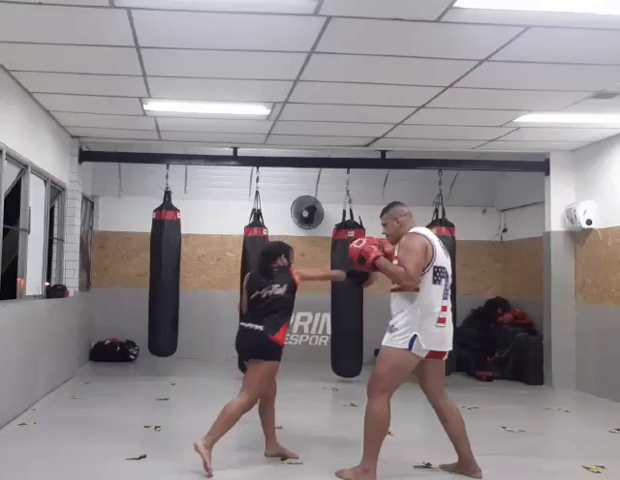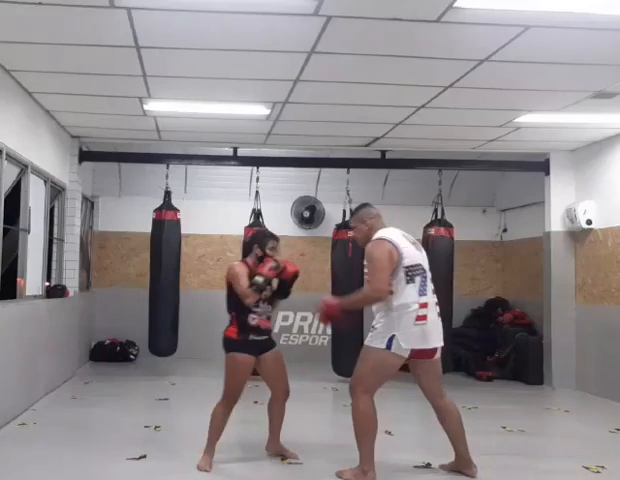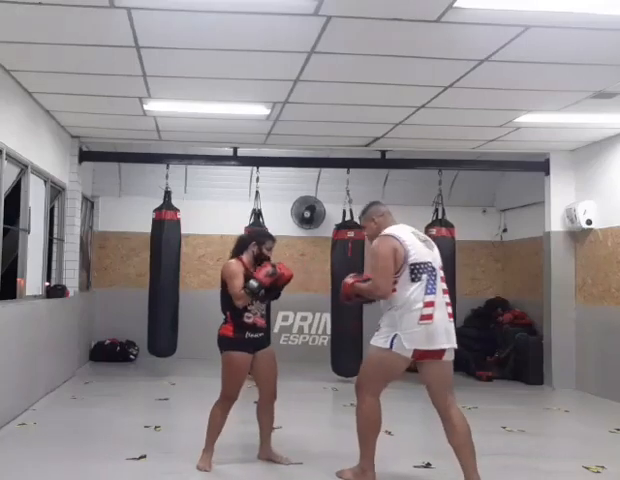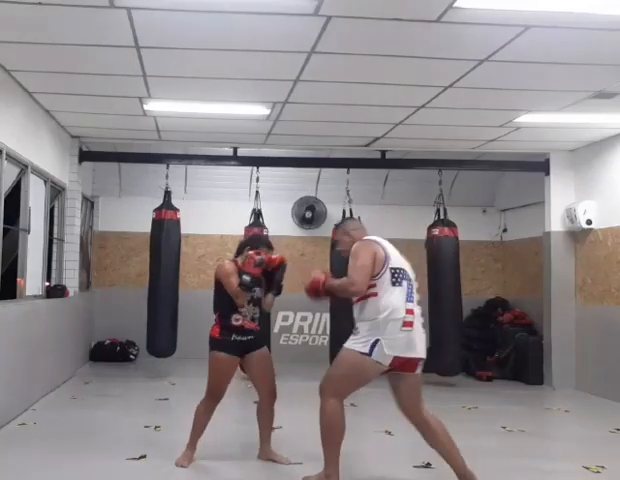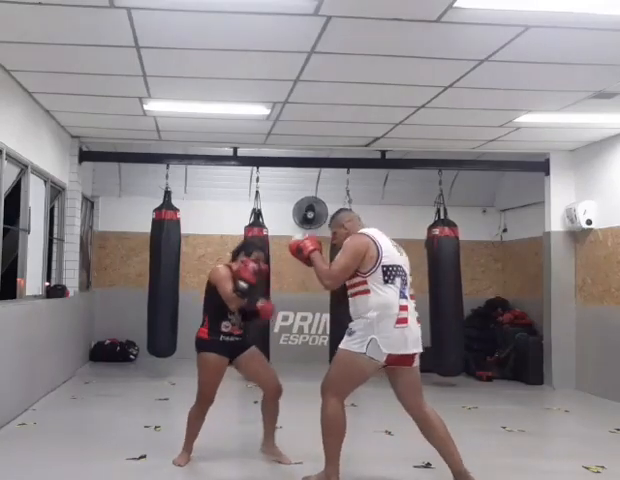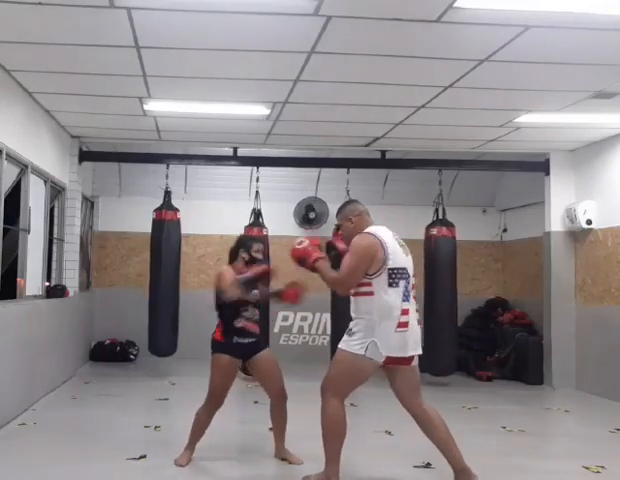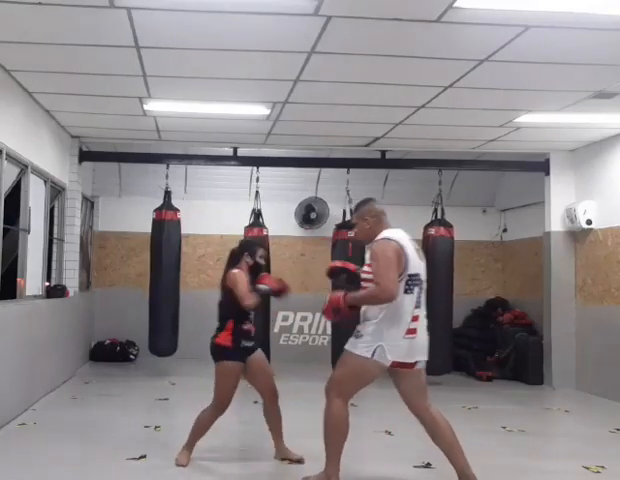
dt=0.5s
person 1, frame 1
left shoulder: (413, 239)
right shoulder: (432, 241)
left elbow: (409, 279)
left wrist: (376, 260)
right wrist: (383, 262)
left hip: (414, 328)
right hip: (435, 330)
left knee: (378, 391)
right knee: (438, 397)
person 1, frame 2
left shoulder: (379, 245)
right shoulder: (406, 240)
left elbow: (378, 291)
left wrist: (340, 304)
left hip: (397, 329)
right hip: (428, 326)
left knee: (360, 390)
right knee: (436, 396)
person 1, frame 3
left shoulder: (385, 241)
right shoulder: (424, 240)
left elbow: (381, 289)
left wrist: (356, 286)
right wrist: (368, 284)
left hip: (405, 328)
right hip: (440, 328)
left knee: (366, 391)
right knee: (446, 404)
person 1, frame 4
left shoulder: (364, 246)
right shoulder: (394, 255)
left elbow: (356, 287)
left wrist: (326, 282)
left hip: (380, 336)
right hip: (409, 338)
left knee: (330, 393)
right knee: (416, 412)
person 1, frame 5
left shoulder: (358, 240)
right shoulder: (390, 244)
left elbow: (330, 280)
left wrist: (311, 252)
left hip: (375, 331)
right hip: (405, 333)
left knee: (331, 393)
right knee: (417, 406)
person 1, frame 6
left shoulder: (365, 241)
right shoulder: (393, 240)
left elbow: (341, 285)
left wrist: (314, 258)
right wrist: (346, 254)
left hip: (376, 332)
right hip: (405, 333)
left knee: (331, 393)
right knee: (416, 404)
person 1, frame 7
left shoulder: (384, 245)
right shoulder: (405, 242)
left elbow: (386, 292)
left wrist: (345, 300)
left hip: (382, 336)
right hip: (410, 339)
left knee: (336, 394)
right knee: (423, 408)
person 2, frame 1
left shoulder: (251, 277)
right shoulder: (292, 275)
left elbow: (245, 309)
right elbow: (330, 275)
left hip: (247, 337)
right hip: (267, 342)
left knee: (268, 392)
right knee: (248, 397)
left ankle: (272, 445)
right ankle: (207, 442)
person 2, frame 2
left shoulder: (264, 271)
right shoulder: (238, 269)
left elbow: (271, 304)
right elbow: (248, 298)
left wrist: (284, 285)
right wrist: (264, 277)
left hip: (264, 340)
right hip: (240, 340)
left knee: (281, 392)
right knee: (230, 398)
left ankle: (274, 443)
right ankle: (208, 452)
person 2, frame 3
left shoulder: (257, 270)
right shoulder: (233, 266)
right elbow: (239, 300)
left wrist: (275, 286)
right wrist: (259, 280)
left hip: (260, 337)
right hip: (235, 338)
left knee: (269, 395)
right knee: (228, 397)
left ankle: (265, 449)
right ankle: (207, 452)
person 2, frame 4
left shoulder: (257, 274)
right shoulder: (228, 266)
left elbow: (266, 306)
right elbow: (238, 298)
left wrist: (276, 278)
right wrist: (250, 272)
left hip: (254, 339)
right hip: (226, 338)
left knee: (268, 394)
right knee: (213, 397)
left ankle: (265, 448)
right ankle: (190, 449)
person 2, frame 5
left shoulder: (246, 278)
right shoulder: (221, 271)
right elbow: (233, 303)
left wrist: (259, 310)
right wrist: (249, 281)
left hip: (239, 341)
right hip: (212, 341)
left knee: (274, 389)
right knee: (204, 400)
left ankle: (269, 444)
right ankle: (186, 450)
person 2, frame 6
left shoulder: (256, 272)
right shoulder: (227, 272)
right elbow: (232, 294)
left wrist: (279, 294)
right wrist: (253, 276)
left hip: (254, 342)
right hip: (227, 343)
left knee: (279, 394)
right knee: (214, 401)
left ankle: (280, 448)
right ankle: (189, 449)
person 2, frame 7
left shoulder: (246, 278)
right shoulder: (236, 274)
right elbow: (249, 303)
left wrist: (262, 289)
right wrist: (268, 289)
left hip: (246, 344)
right hip: (228, 346)
left knee: (271, 394)
right knee: (220, 405)
left ankle: (280, 448)
right ankle: (187, 448)
